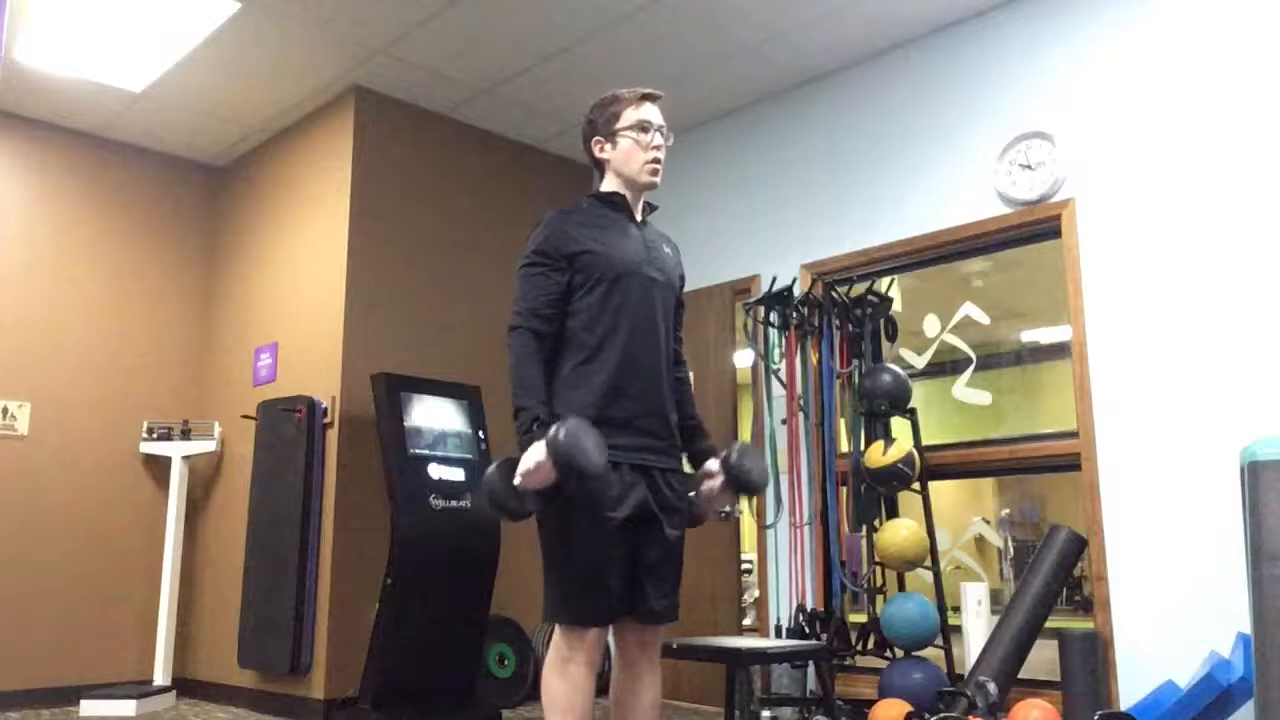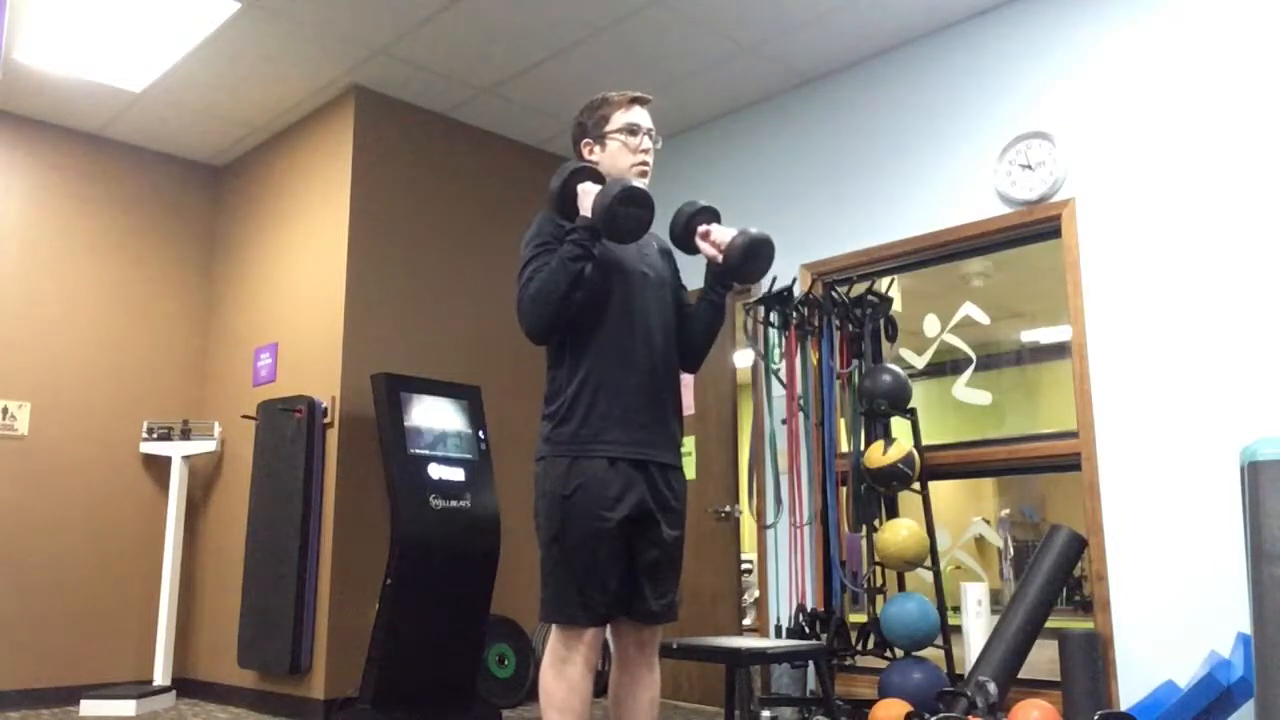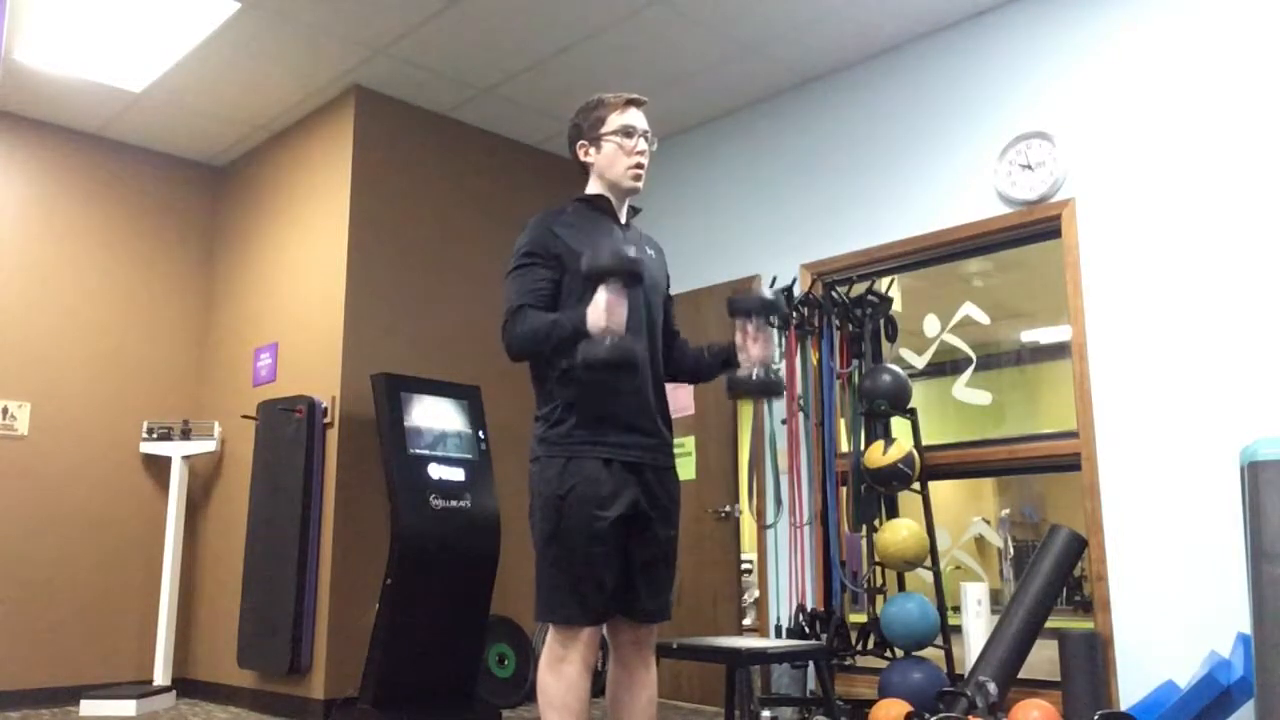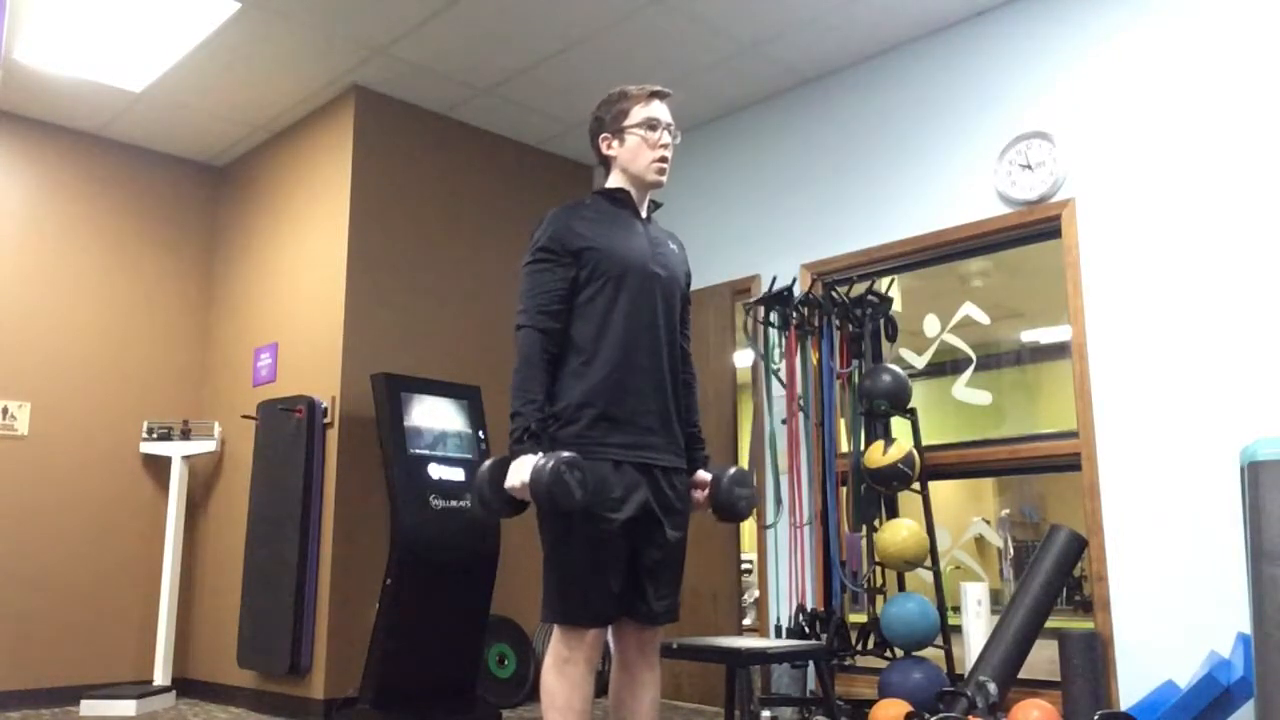
dt=1s
person 1, frame 1
left shoulder: (664, 248)
right shoulder: (566, 230)
right elbow: (527, 337)
left wrist: (703, 450)
right wrist: (534, 432)
left hip: (658, 465)
left knee: (645, 632)
right knee: (580, 629)
person 1, frame 2
left shoulder: (657, 247)
right shoulder: (559, 225)
left elbow: (689, 352)
right elbow: (536, 318)
left wrist: (719, 275)
right wrist: (586, 232)
left hip: (657, 461)
right hip: (584, 457)
left knee: (642, 633)
right knee: (578, 630)
person 1, frame 3
left shoulder: (649, 250)
right shoulder: (553, 231)
right elbow: (518, 332)
left wrist: (729, 354)
right wrist: (582, 321)
left hip: (650, 462)
right hip: (578, 457)
left knee: (638, 632)
right knee: (574, 630)
person 1, frame 4
left shoulder: (671, 247)
right shoulder: (570, 227)
right elbow: (535, 339)
left wrist: (698, 458)
right wrist: (526, 443)
left hip: (660, 466)
right hip: (588, 460)
left knee: (644, 634)
right knee: (579, 631)
